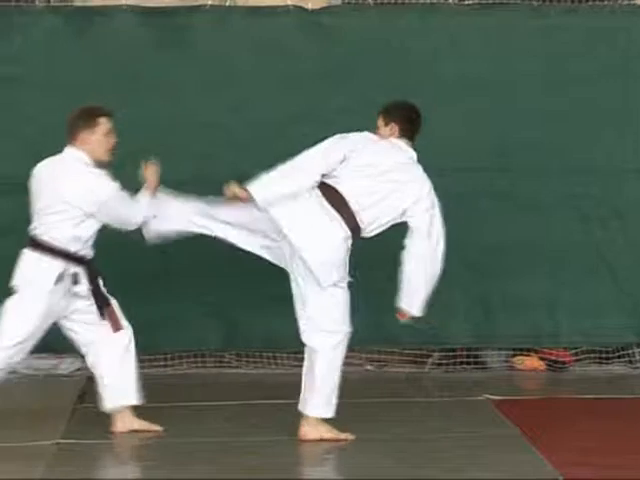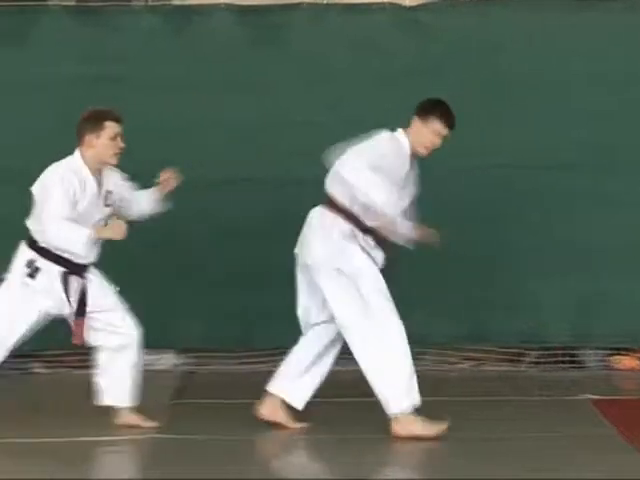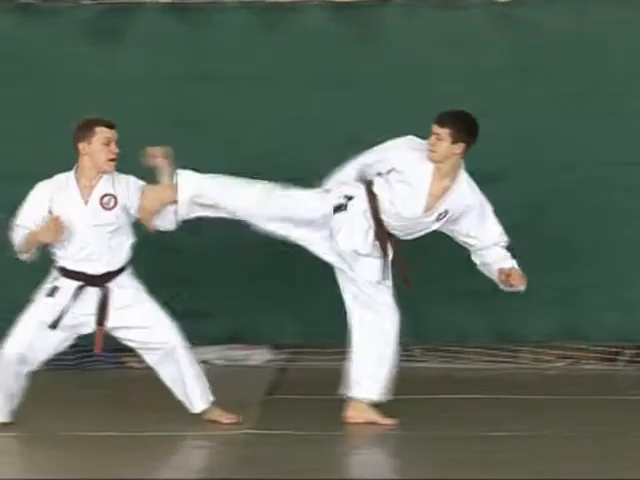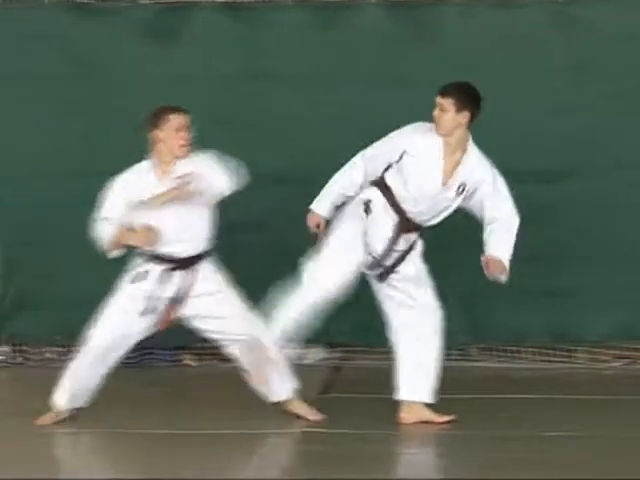
dt=0.3s
person 1, frame 1
left shoulder: (358, 142)
right shoulder: (421, 187)
left elbow: (304, 167)
right elbow: (428, 248)
left wrist: (252, 191)
right wrist: (410, 300)
left hip: (297, 214)
right hip: (327, 244)
left knee: (212, 215)
right knee: (329, 332)
left ankle: (150, 213)
right ankle: (315, 421)
person 1, frame 2
left shoulder: (405, 165)
right shoulder: (387, 146)
right elbow: (353, 171)
left wrist: (406, 228)
right wrist: (399, 225)
left hip: (343, 244)
right hip: (335, 243)
left knee: (326, 328)
right knee: (383, 330)
left ankle: (275, 401)
right ankle: (402, 416)
person 1, frame 3
left shoulder: (469, 201)
right shoulder: (409, 151)
left elbow: (488, 243)
right elbow: (362, 165)
left wrist: (505, 269)
right wrist: (334, 191)
left hip: (369, 247)
right hip: (341, 214)
left knee: (379, 319)
right knee: (265, 203)
left ankle: (359, 404)
right ankle: (177, 189)
person 1, frame 4
left shoulder: (481, 173)
right shoulder: (412, 136)
left elbow: (502, 216)
right elbow: (362, 165)
left wrist: (497, 254)
right wrist: (323, 205)
left hip: (402, 244)
right hip: (369, 219)
left knee: (421, 318)
right knee: (324, 284)
left ankle: (413, 404)
right ankle: (271, 342)
person 2, frame 1
left shoulder: (48, 168)
right shoulder: (91, 180)
right elbow: (131, 216)
right wrist: (149, 187)
left hip: (65, 275)
right hip: (50, 274)
left knee: (112, 334)
left ankle: (122, 415)
person 2, frame 2
left shoulder: (112, 179)
right shoulder: (60, 175)
left elbow: (136, 205)
right elbow: (58, 231)
left wrist: (163, 188)
right wrist: (102, 232)
left hip: (80, 277)
right hip: (40, 272)
left knee: (122, 332)
left ankle: (122, 409)
person 2, frame 3
left shoulder: (126, 186)
right shoulder: (49, 190)
left elbow: (165, 220)
left wrist: (165, 175)
right wrist: (38, 236)
left hip: (116, 290)
right hip: (65, 290)
left knee: (167, 341)
left ankle: (205, 407)
person 2, frame 4
left shoulder: (202, 164)
right shoulder: (129, 181)
left elbow: (229, 179)
right elbow: (103, 225)
left wrist: (171, 194)
right wrist: (125, 239)
left hip: (200, 275)
right hip: (151, 274)
left knee: (249, 330)
right knee: (105, 338)
left ankle: (287, 398)
right ankle: (65, 404)
